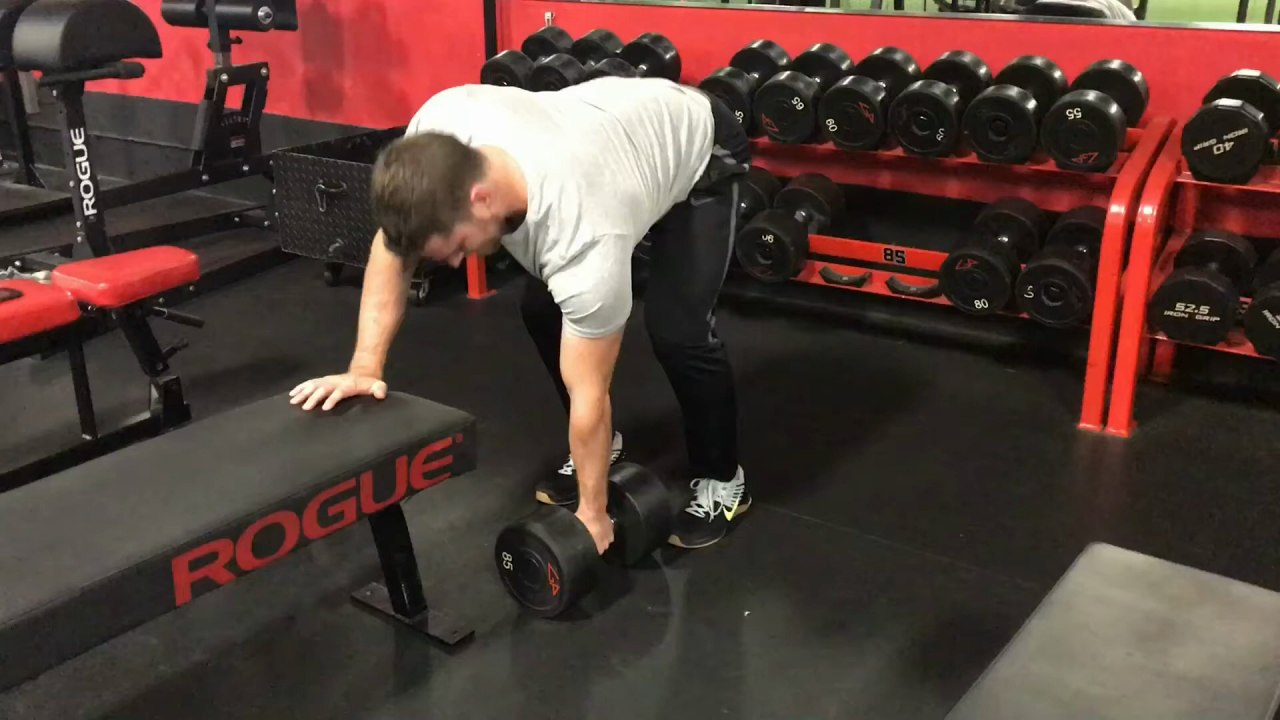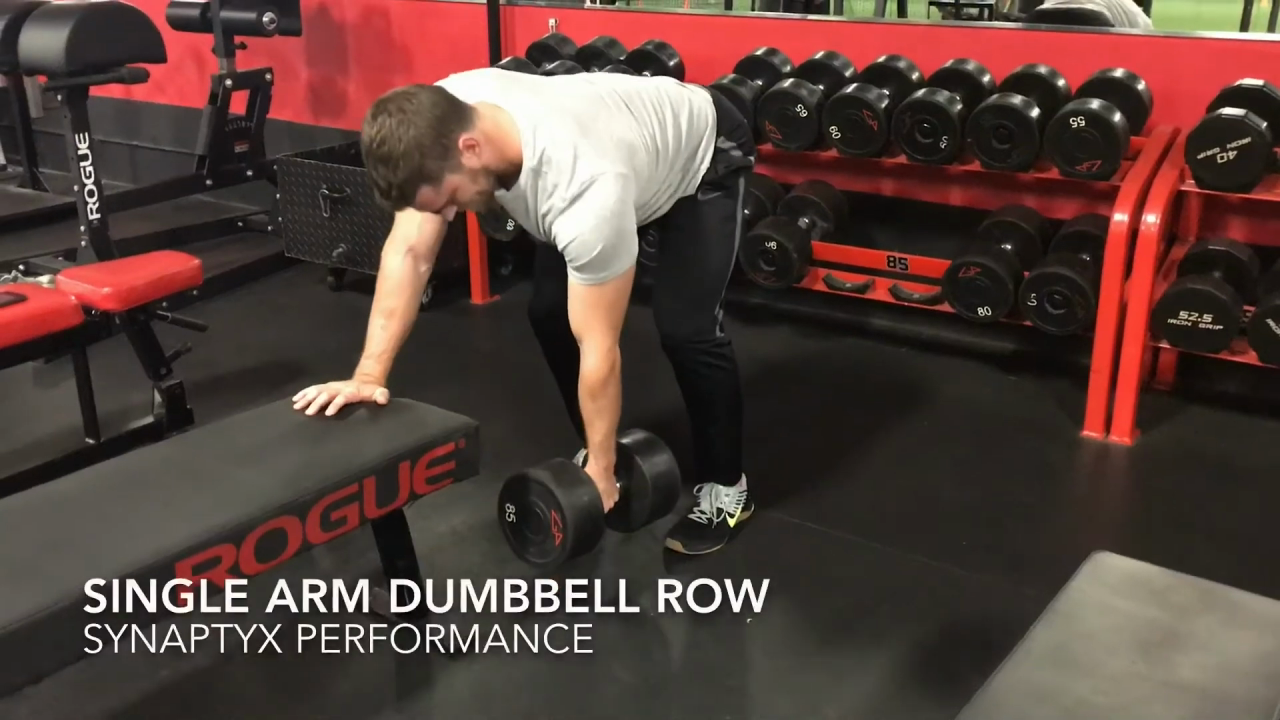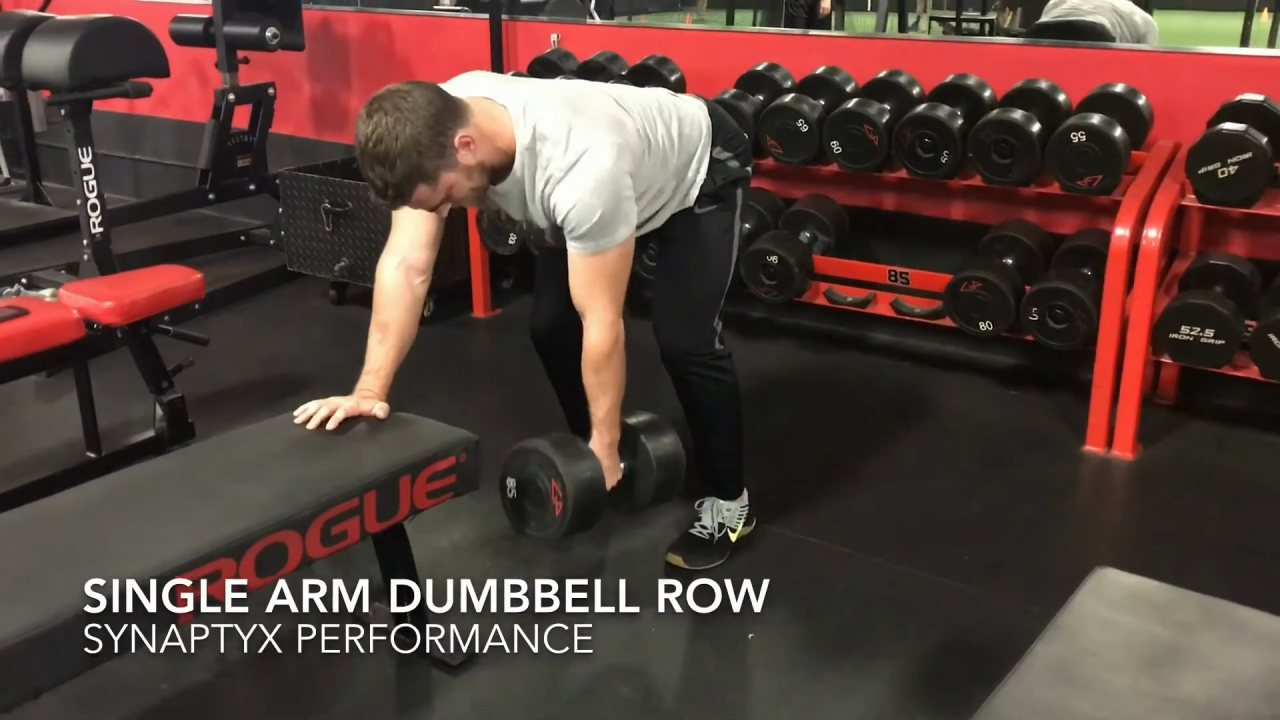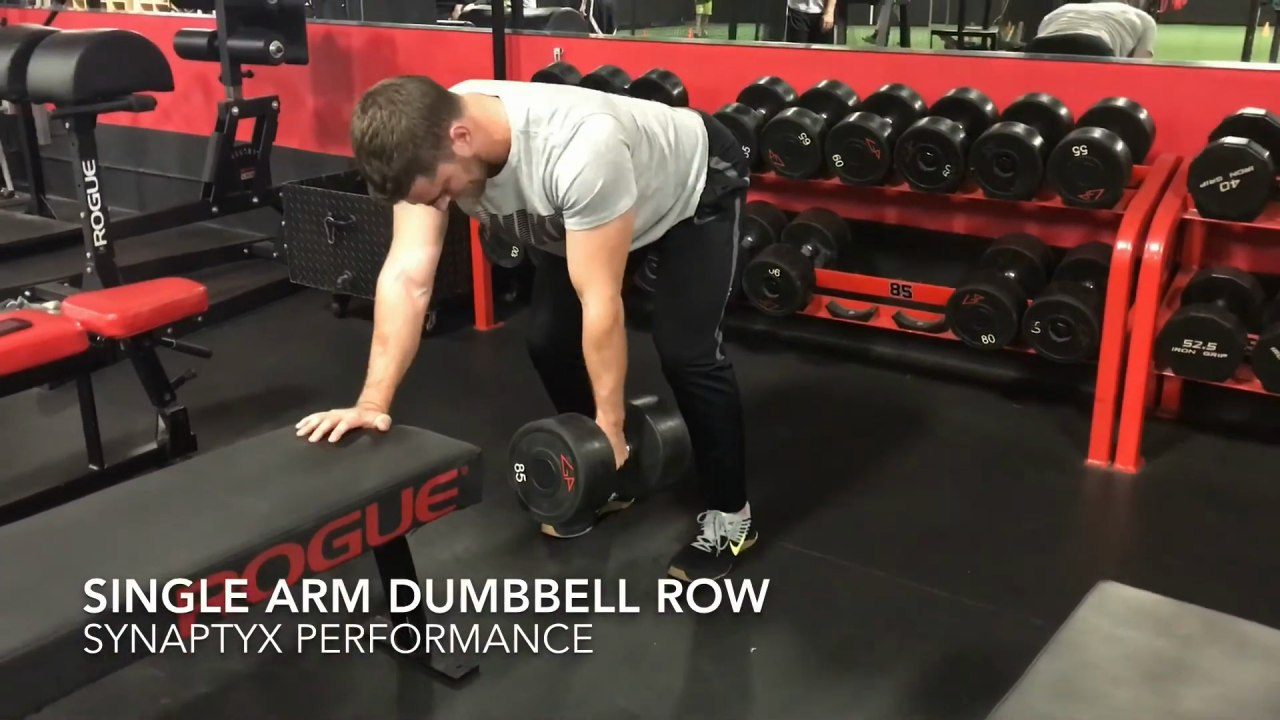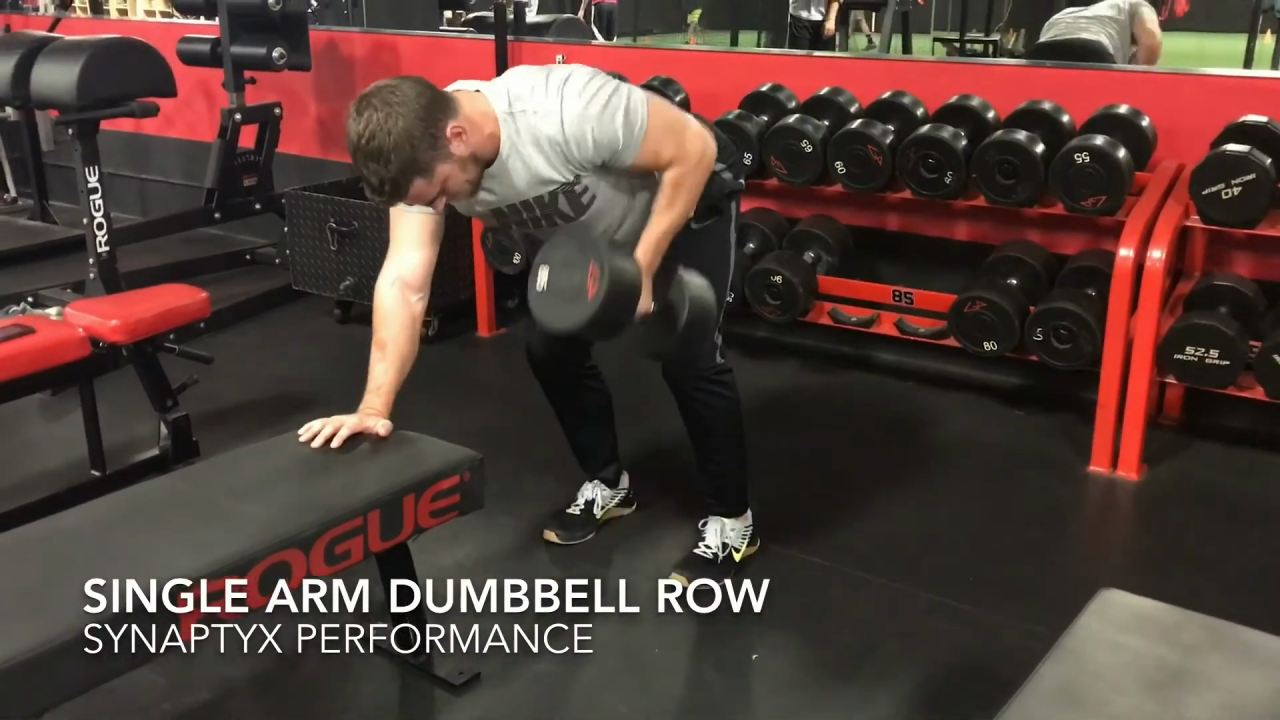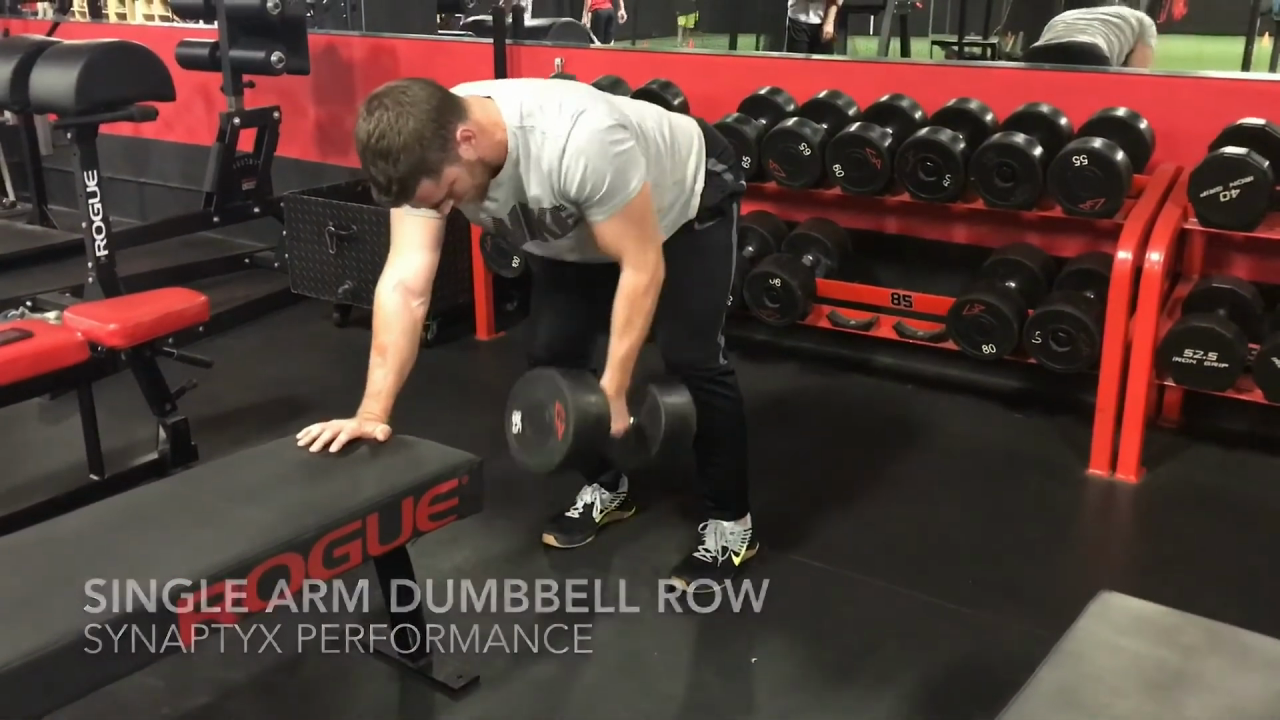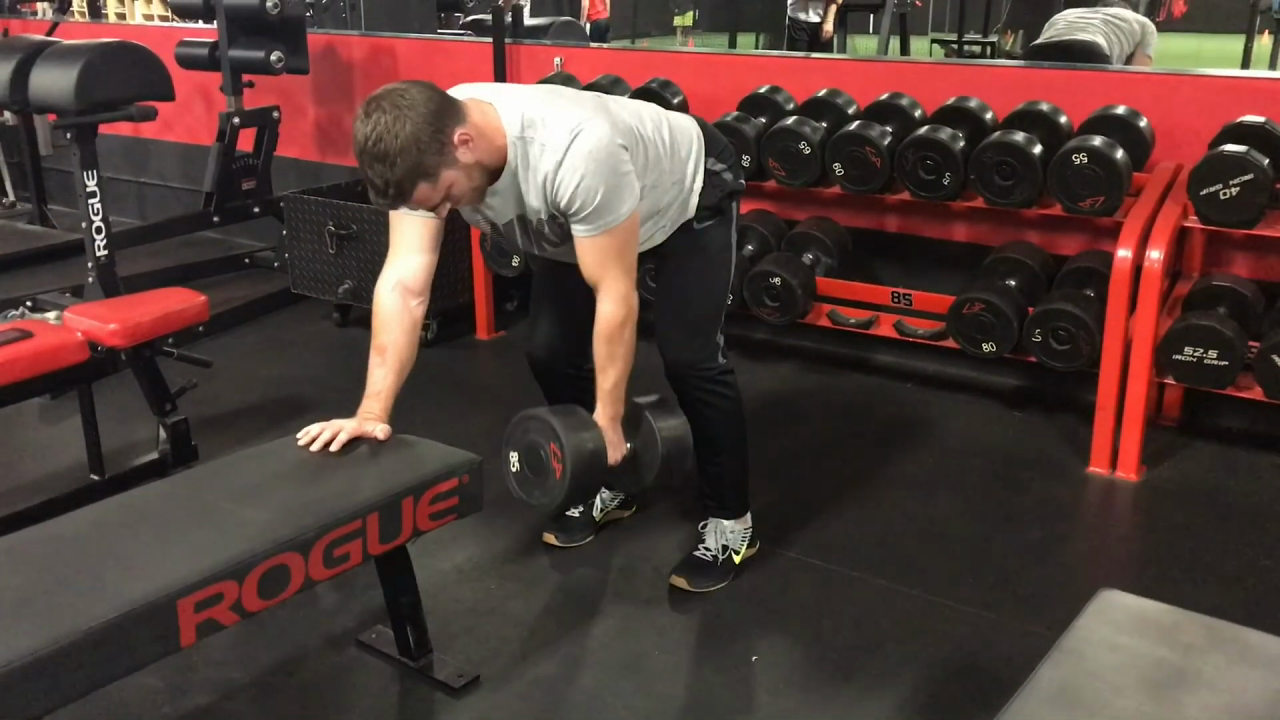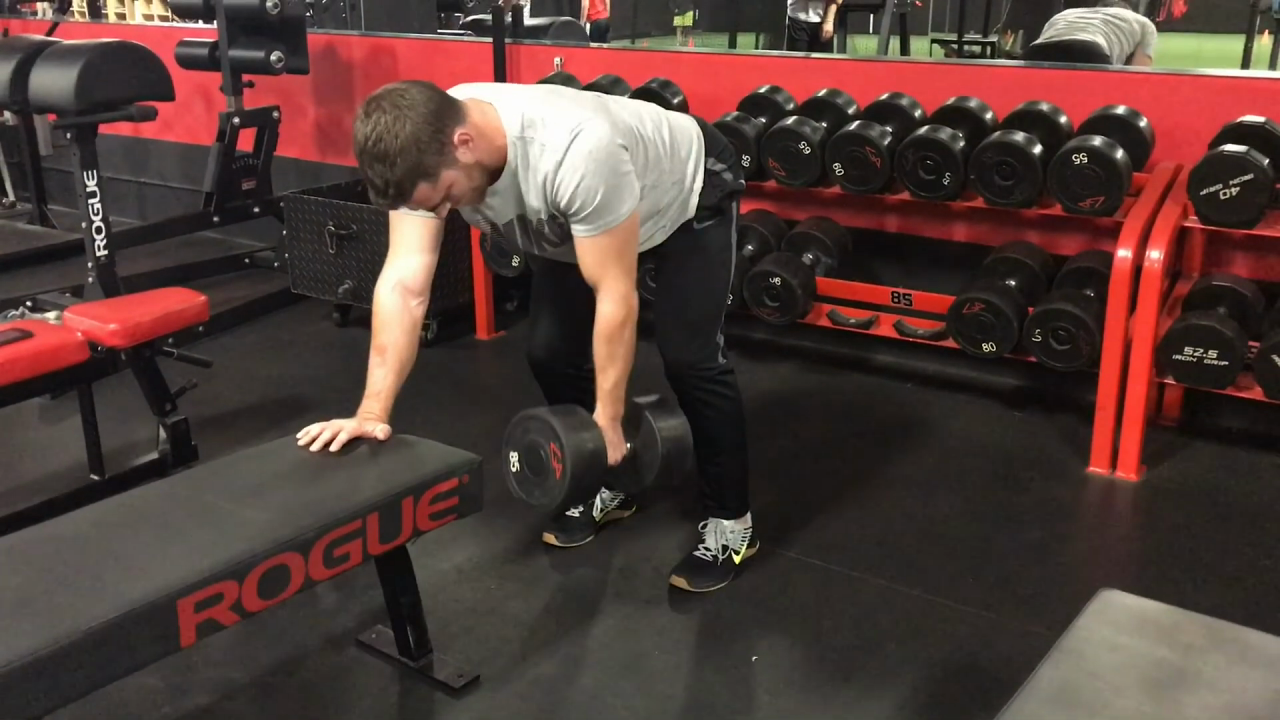
dt=0.7s
person 1, frame 1
left shoulder: (584, 239)
right shoulder: (438, 140)
left elbow: (588, 394)
right elbow: (394, 244)
left wrist: (593, 512)
right wrist: (365, 367)
left hip: (699, 151)
right hip: (619, 126)
left knee: (676, 332)
right knee: (541, 311)
left ankle: (721, 481)
right ankle: (601, 444)
person 1, frame 2
left shoulder: (584, 187)
right shoulder: (440, 120)
left elbow: (599, 349)
right elbow: (409, 251)
left wrist: (601, 473)
right wrist: (369, 374)
left hip: (705, 153)
right hip: (630, 130)
left knee: (684, 327)
right knee: (550, 313)
left ankle: (724, 486)
right ankle: (598, 443)
person 1, frame 3
left shoulder: (580, 168)
right shoulder: (432, 129)
left elbow: (603, 323)
right elbow: (406, 263)
left wrist: (605, 445)
right wrist: (370, 390)
left hip: (699, 168)
right hip: (631, 173)
left knee: (684, 341)
right knee: (551, 328)
left ankle: (728, 501)
right ankle: (599, 467)
person 1, frame 4
left shoulder: (579, 148)
right shoulder: (427, 143)
left elbow: (600, 301)
right elbow: (408, 275)
left wrist: (610, 426)
right wrist: (373, 402)
left hip: (697, 185)
left knee: (685, 352)
right knee: (549, 344)
left ankle: (730, 515)
person 1, frame 5
left shoulder: (569, 113)
right shoulder: (420, 148)
left elbow: (694, 147)
right elbow: (404, 282)
left wrist: (642, 269)
right wrist: (373, 408)
left hip: (683, 197)
left knee: (688, 359)
right knee: (550, 350)
left ankle: (731, 522)
right ankle: (608, 484)
person 1, frame 6
left shoulder: (578, 140)
right shoulder: (426, 151)
left elbow: (643, 265)
right elbow: (406, 284)
left wrist: (613, 390)
right wrist: (373, 412)
left hip: (688, 195)
left knee: (687, 360)
right knee: (551, 355)
left ankle: (731, 523)
right ankle: (606, 487)
person 1, frame 7
left shoulder: (576, 154)
right shoulder: (423, 151)
left elbow: (615, 296)
right elbow: (404, 283)
left wrist: (607, 420)
right wrist: (372, 412)
left hip: (688, 192)
left knee: (687, 358)
right knee: (550, 353)
left ankle: (731, 522)
right ankle: (606, 488)
person 1, frame 8
left shoulder: (575, 153)
right shoulder: (424, 152)
left elbow: (615, 296)
right elbow: (404, 285)
left wrist: (607, 420)
right wrist: (372, 412)
left hip: (688, 191)
left knee: (687, 357)
right knee: (550, 352)
left ankle: (730, 521)
right ankle: (606, 486)
